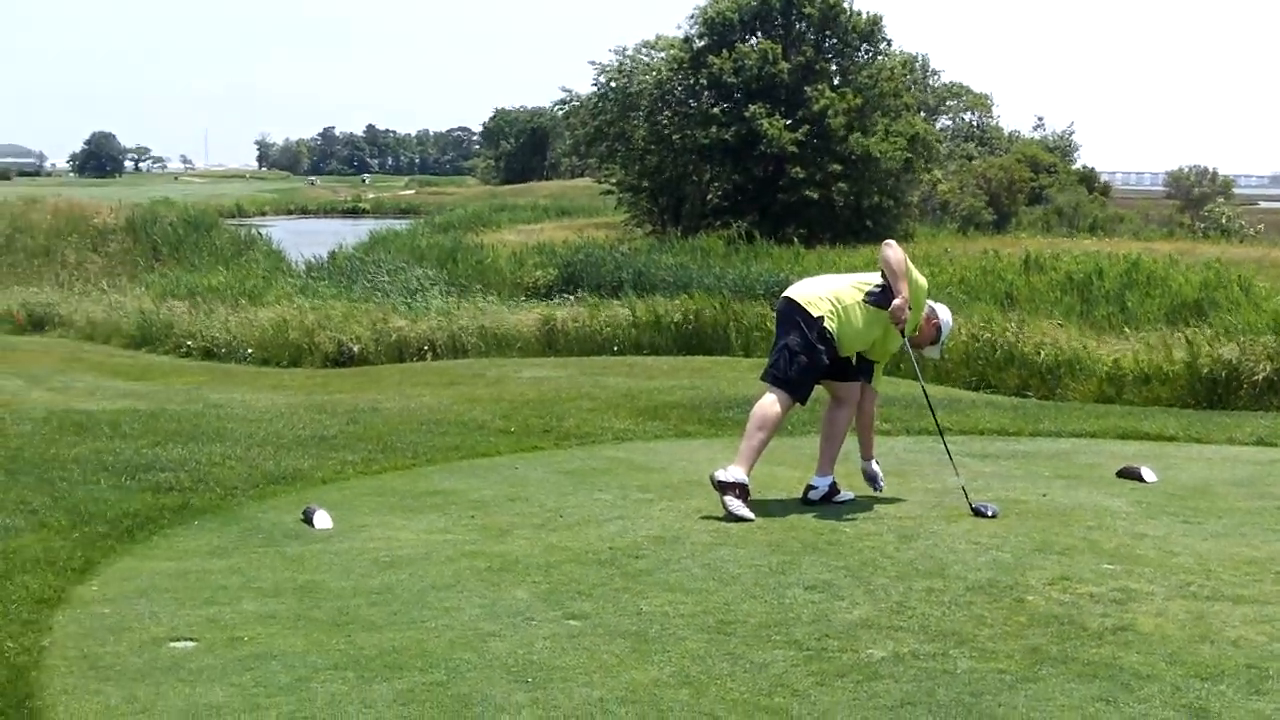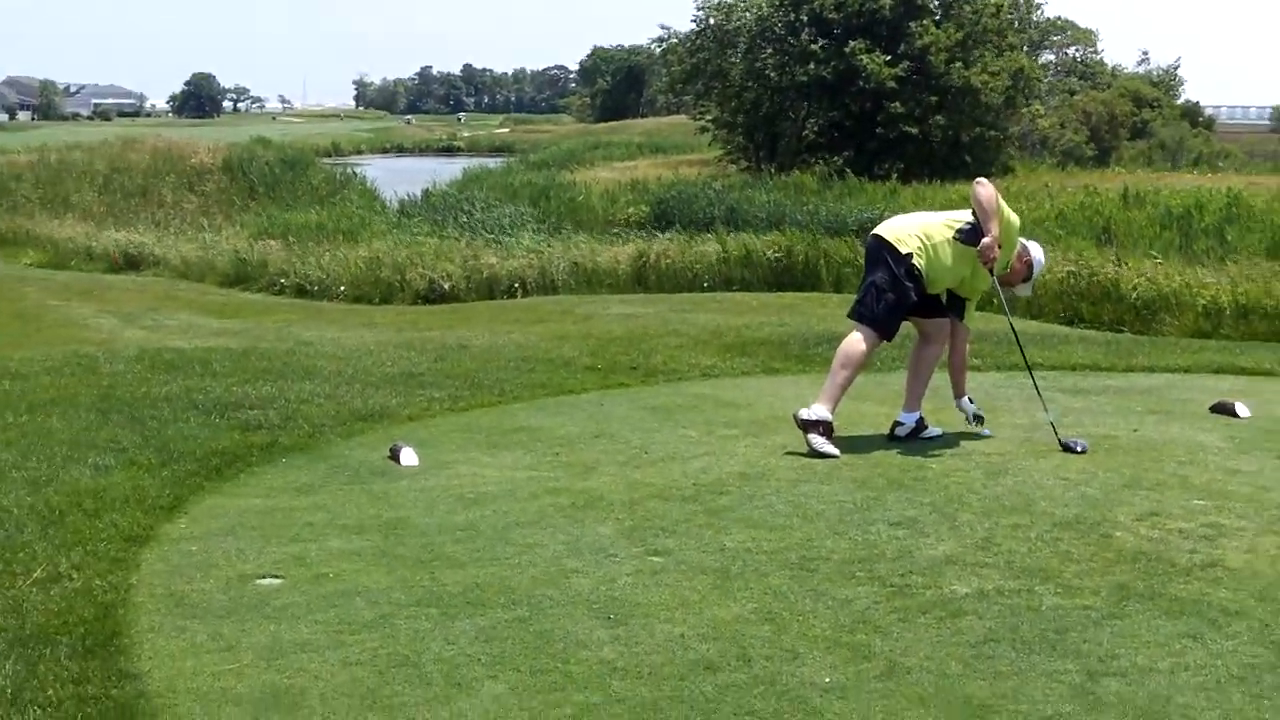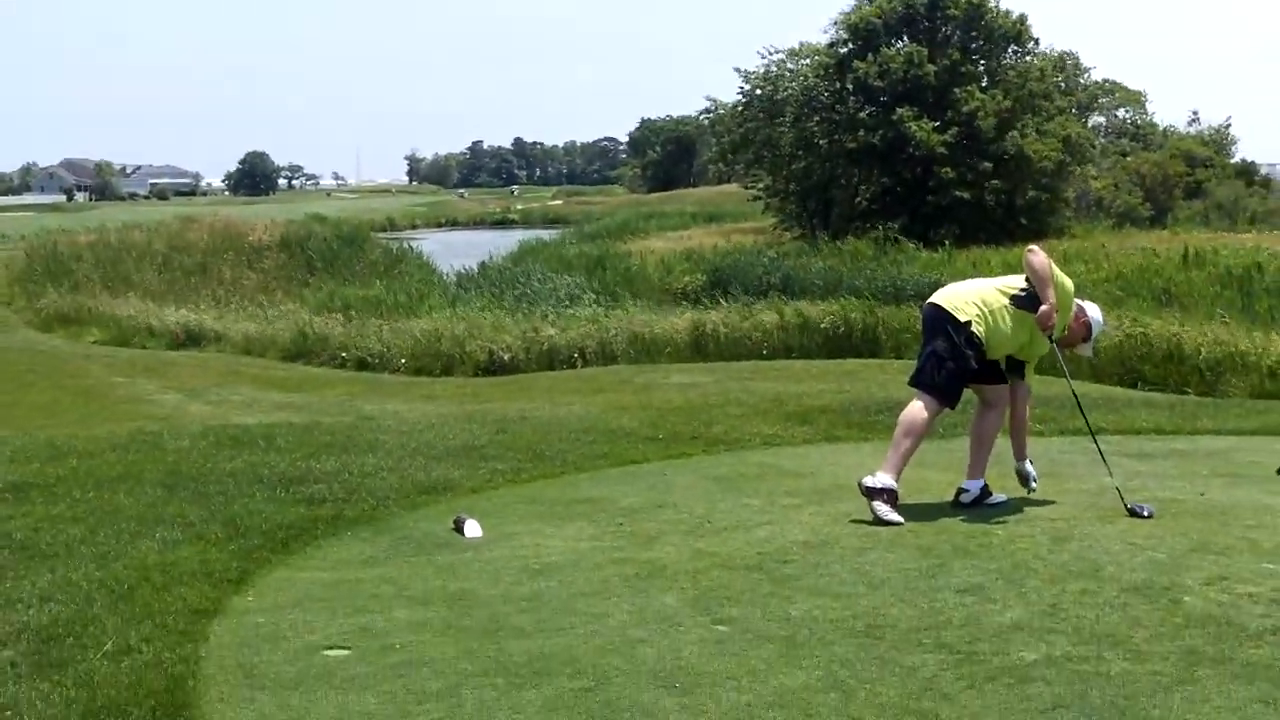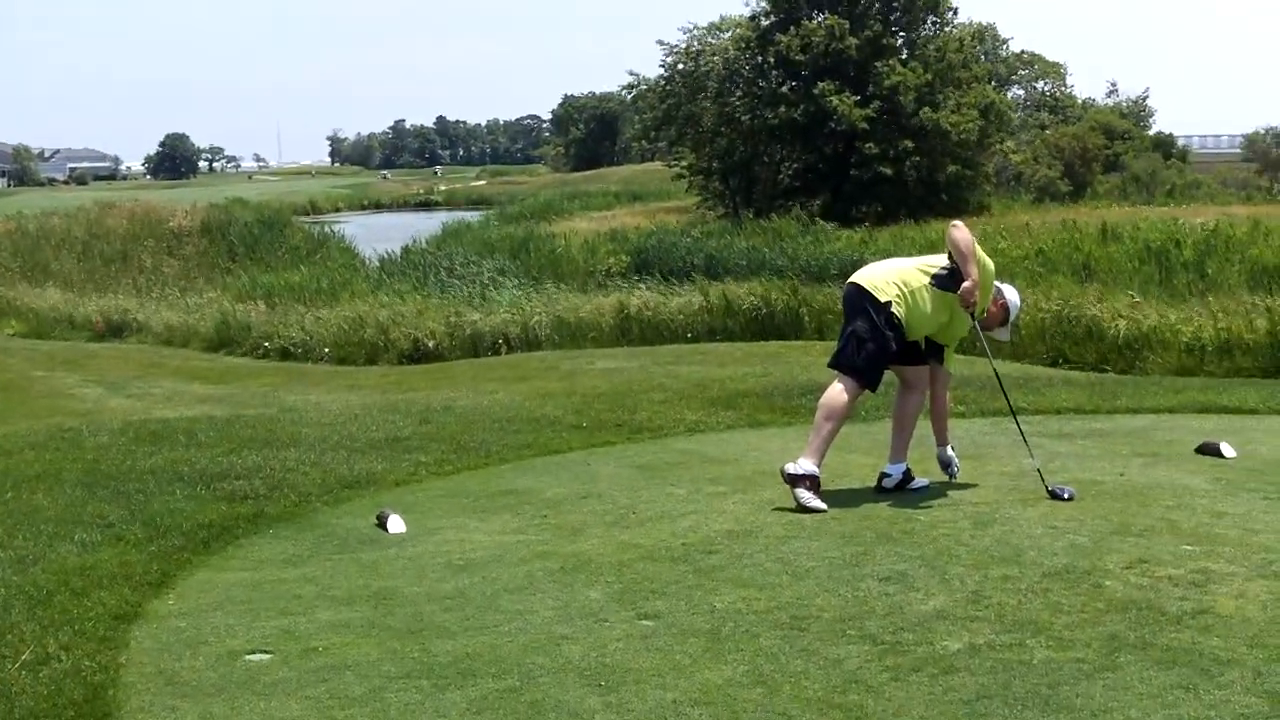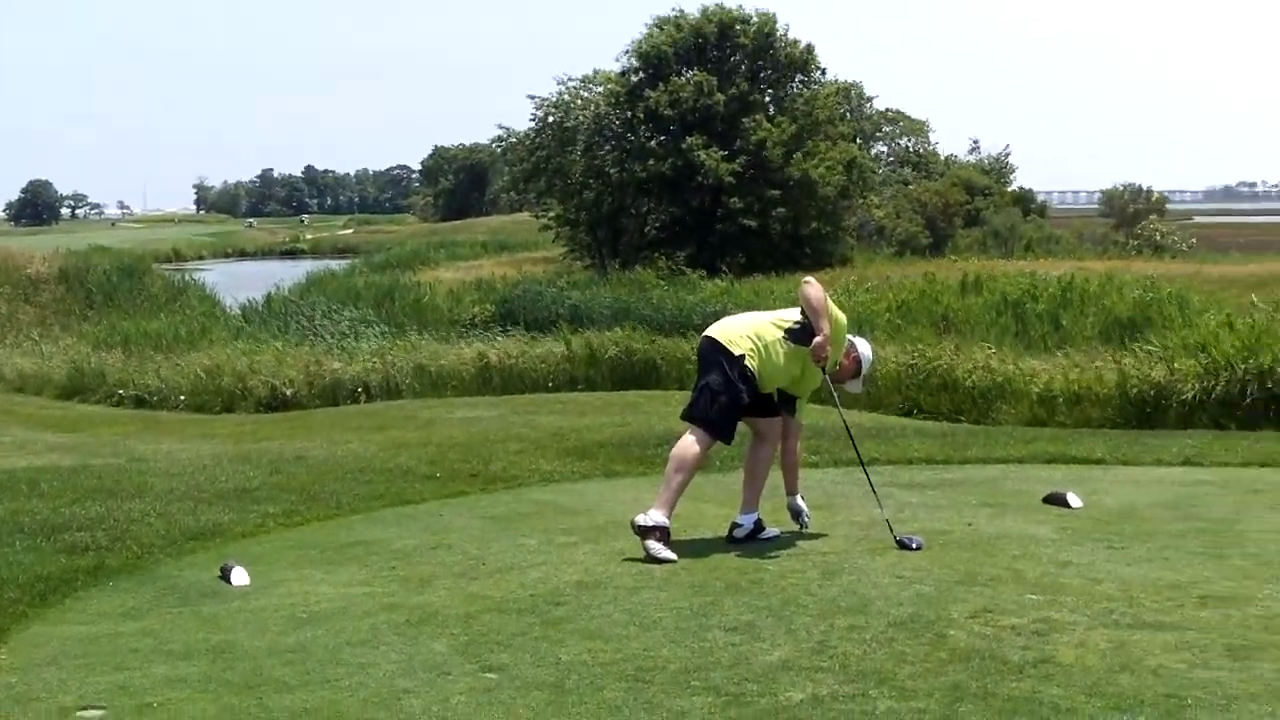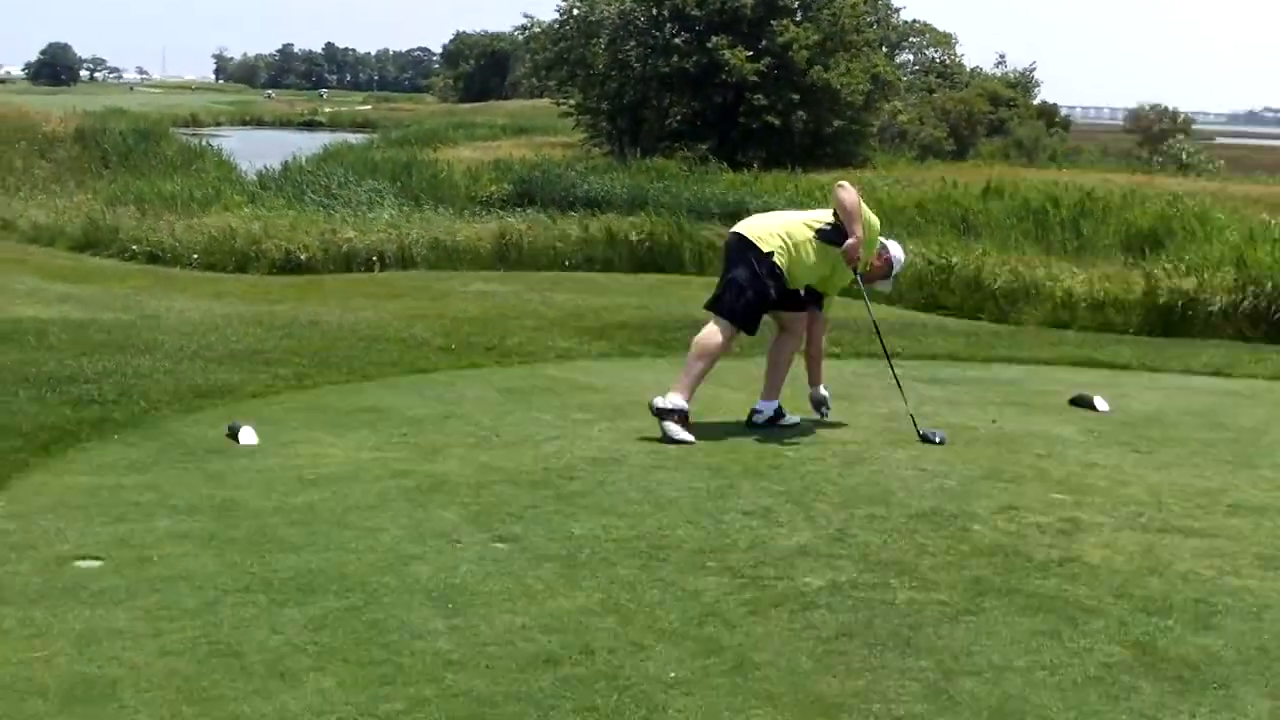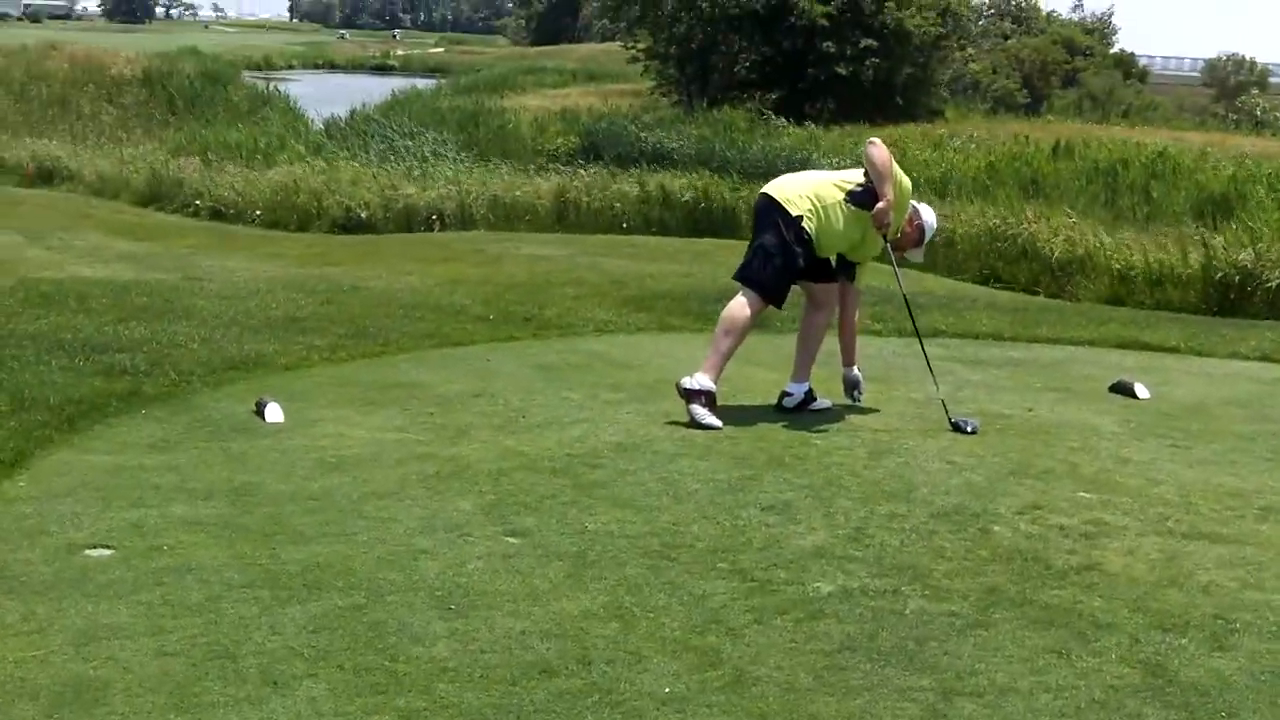
dt=0.7s
person 1, frame 1
left shoulder: (883, 344)
right shoulder: (917, 290)
left elbow: (865, 403)
right elbow: (889, 247)
left wrist: (868, 461)
right wrist: (902, 297)
right hip: (810, 308)
left knee: (848, 394)
right knee: (783, 394)
left ankle: (820, 485)
right ankle: (734, 479)
person 1, frame 2
left shoulder: (973, 282)
right shoulder: (1009, 229)
left elbow: (958, 342)
right elbow: (980, 185)
left wrist: (962, 399)
right wrist: (991, 236)
right hip: (899, 246)
left knee: (938, 330)
right knee: (870, 332)
left ankle: (909, 420)
right ankle: (818, 416)
person 1, frame 3
left shoulder: (1033, 344)
right shoulder: (1064, 292)
left elbow: (1019, 403)
right elbow: (1032, 252)
left wrist: (1022, 462)
right wrist: (1048, 303)
right hip: (957, 313)
left knee: (997, 397)
right knee: (932, 399)
left ankle: (972, 487)
right ankle: (882, 484)
person 1, frame 4
left shoulder: (953, 325)
right shoulder: (985, 274)
left elbow: (938, 388)
right elbow: (955, 228)
left wrist: (943, 447)
right wrist: (971, 279)
right hip: (877, 293)
left knee: (917, 380)
right knee: (852, 382)
left ankle: (895, 472)
right ankle: (804, 470)
person 1, frame 5
left shoulder: (808, 376)
right shoulder: (838, 326)
left elbow: (789, 440)
right elbow: (808, 284)
left wrist: (793, 497)
right wrist: (823, 335)
right hip: (731, 347)
left knee: (770, 431)
right knee: (703, 434)
left ankle: (746, 522)
right ankle: (655, 520)
person 1, frame 6
left shoulder: (833, 276)
right shoulder: (870, 229)
left elbow: (814, 336)
right elbow: (842, 188)
left wrist: (816, 388)
right wrist: (856, 236)
right hip: (760, 243)
left knee: (796, 324)
right knee: (727, 325)
left ankle: (767, 410)
right ankle: (674, 405)
person 1, frame 7
left shoulder: (866, 244)
right shoulder: (901, 189)
left elbow: (847, 310)
right elbow: (874, 145)
left wrist: (850, 368)
right wrist: (886, 200)
right hip: (790, 207)
left knee: (826, 298)
right knee: (755, 297)
left ankle: (797, 392)
right ankle: (701, 385)
